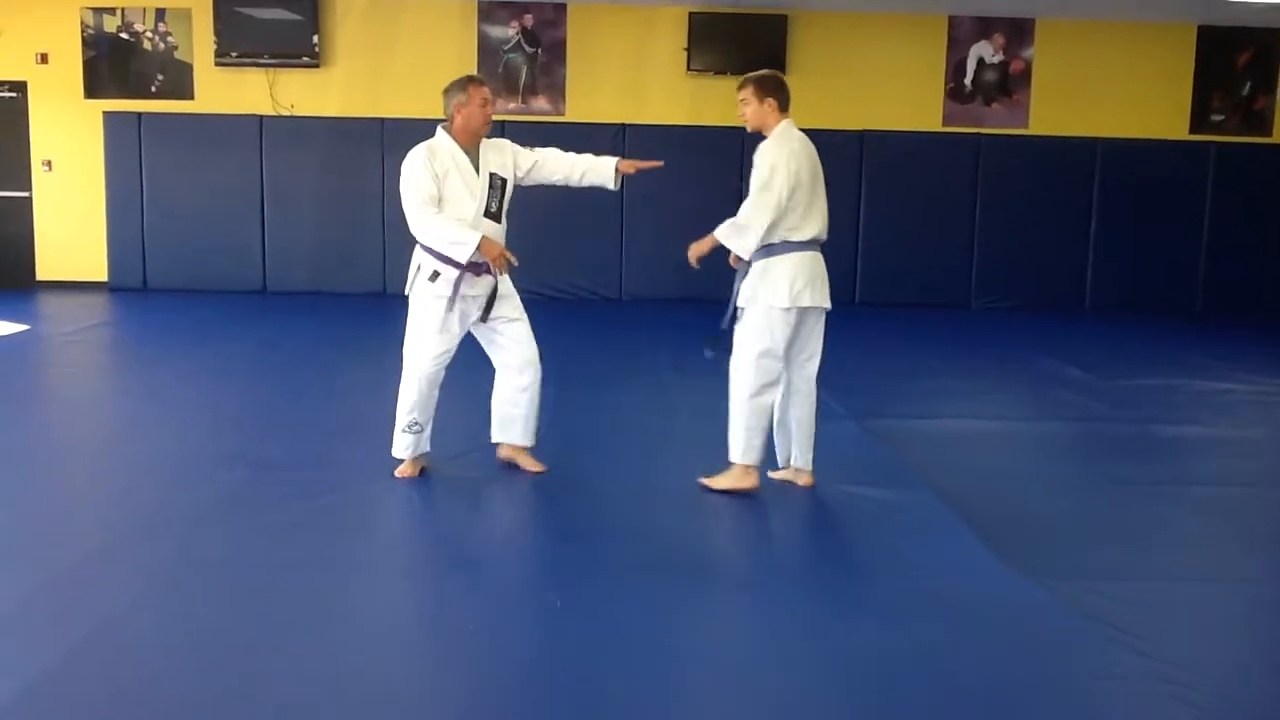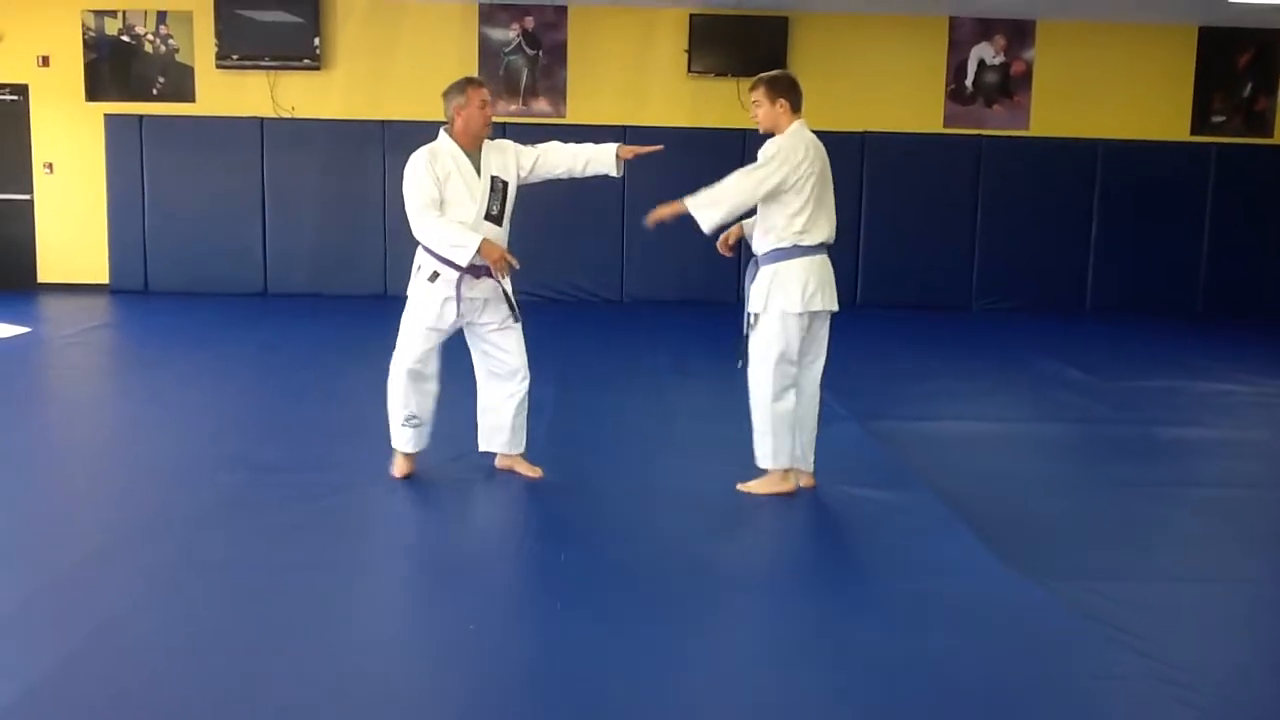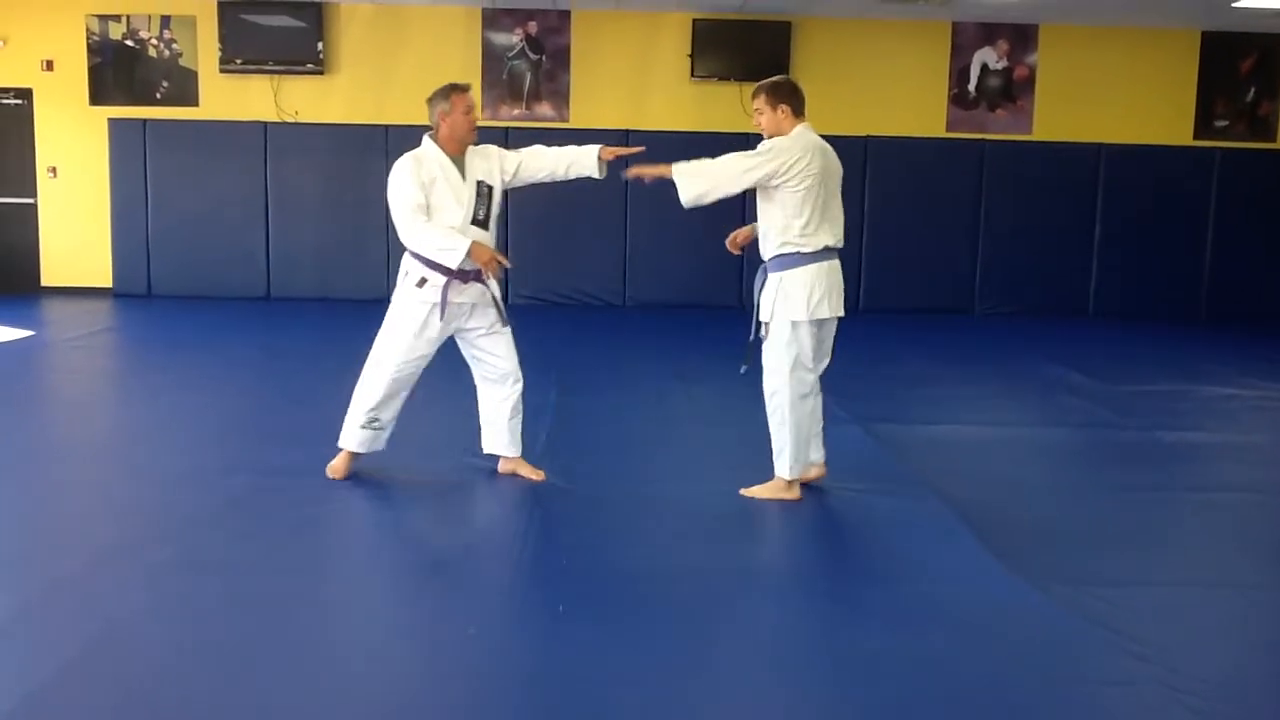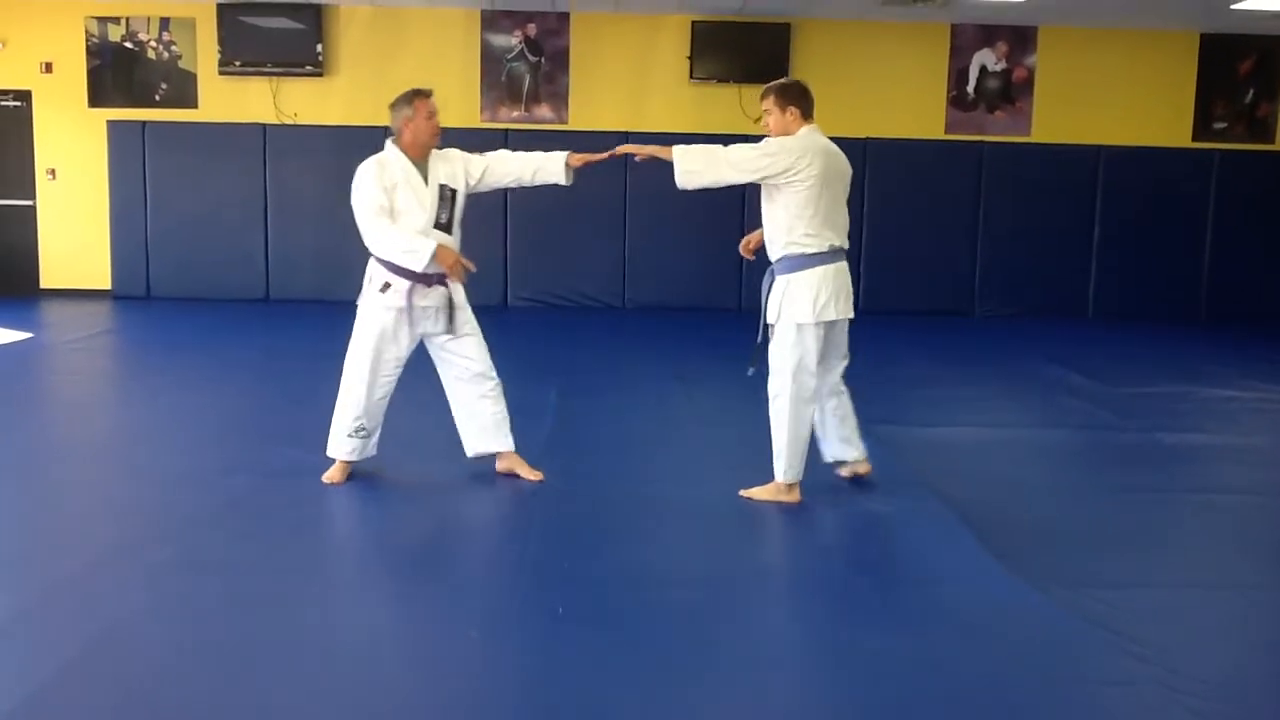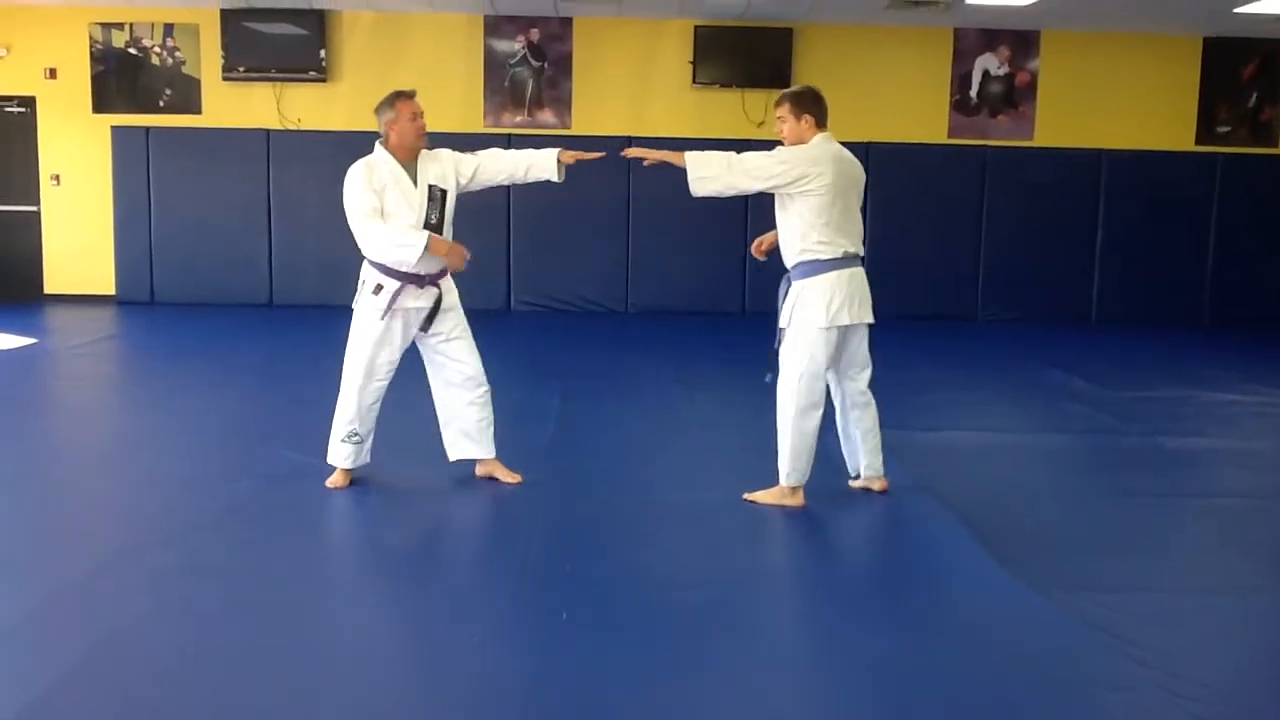
dt=0.2s
person 1, frame 1
left shoulder: (778, 147)
right shoulder: (802, 145)
left elbow: (762, 206)
left wrist: (714, 240)
right wrist: (745, 245)
left hip: (778, 271)
right hip: (808, 267)
left knee: (753, 370)
right knee: (799, 374)
left ankle: (744, 467)
right ankle: (800, 466)
person 1, frame 2
left shoulder: (789, 147)
right shoulder: (806, 146)
left elbow: (742, 186)
left wrist: (680, 206)
right wrist: (745, 228)
left hip: (787, 274)
right hip: (813, 271)
left knee: (770, 374)
right knee: (803, 377)
left ankle: (780, 471)
right ankle: (801, 467)
person 1, frame 3
left shoulder: (788, 150)
right shoulder: (821, 151)
left elbow: (729, 171)
left wrist: (661, 170)
right wrist: (756, 229)
left hip: (796, 280)
right hip: (821, 274)
left knee: (785, 381)
right knee: (805, 377)
left ankle: (788, 479)
right ankle: (811, 461)
person 1, frame 4
left shoulder: (789, 151)
right shoulder: (833, 155)
left elbow: (725, 160)
left wrist: (656, 150)
right wrist: (770, 232)
left hip: (804, 281)
right hip: (832, 274)
left knee: (790, 382)
right knee: (826, 376)
left ankle: (786, 482)
right ankle: (853, 456)
person 1, frame 5
left shoulder: (802, 161)
right shoulder: (848, 163)
left elbow: (736, 169)
left wrist: (664, 155)
right wrist: (783, 234)
left hip: (818, 287)
right hip: (849, 281)
left knee: (799, 387)
right knee: (852, 383)
left ankle: (790, 485)
right ankle: (871, 472)
person 2, frame 1
left shoulder: (503, 153)
right shoulder: (424, 157)
left elbow: (556, 166)
right elbow: (423, 220)
left wrist: (615, 167)
right wrist: (478, 242)
left hip: (489, 280)
right hip: (440, 278)
left knee: (521, 359)
right knee: (423, 368)
left ankle: (512, 443)
right ankle: (412, 453)
person 2, frame 2
left shoulder: (506, 154)
right shoulder: (427, 160)
left elbow: (558, 158)
right elbow: (425, 222)
left wrist: (615, 152)
right wrist: (479, 245)
left hip: (489, 283)
right hip: (440, 280)
left knee: (509, 370)
right knee: (412, 362)
left ankle: (507, 451)
right ankle: (407, 449)
person 2, frame 3
left shoulder: (492, 159)
right shoulder: (411, 167)
left elbow: (542, 161)
right elbow: (413, 228)
left wrist: (596, 154)
right wrist: (470, 247)
left hip: (476, 288)
right hip: (426, 286)
left knee: (503, 372)
right knee: (389, 368)
left ankle: (510, 455)
right ankle: (352, 448)
person 2, frame 4
left shoulder: (454, 163)
right shoulder: (374, 170)
left elbow: (507, 167)
right elbow: (376, 232)
left wrist: (564, 161)
right wrist: (434, 251)
left hip: (442, 292)
right hip: (392, 291)
left knee: (477, 371)
right knee: (366, 377)
left ankle: (505, 454)
right ankle: (346, 456)
person 2, frame 5
left shoulder: (444, 163)
right shoulder: (364, 173)
left elbow: (499, 165)
right elbow: (368, 233)
left wrist: (556, 157)
right wrist: (427, 242)
left hip: (436, 293)
right hip: (386, 292)
left knee: (467, 375)
right knee: (362, 381)
left ankle: (485, 459)
right ankle: (345, 463)
